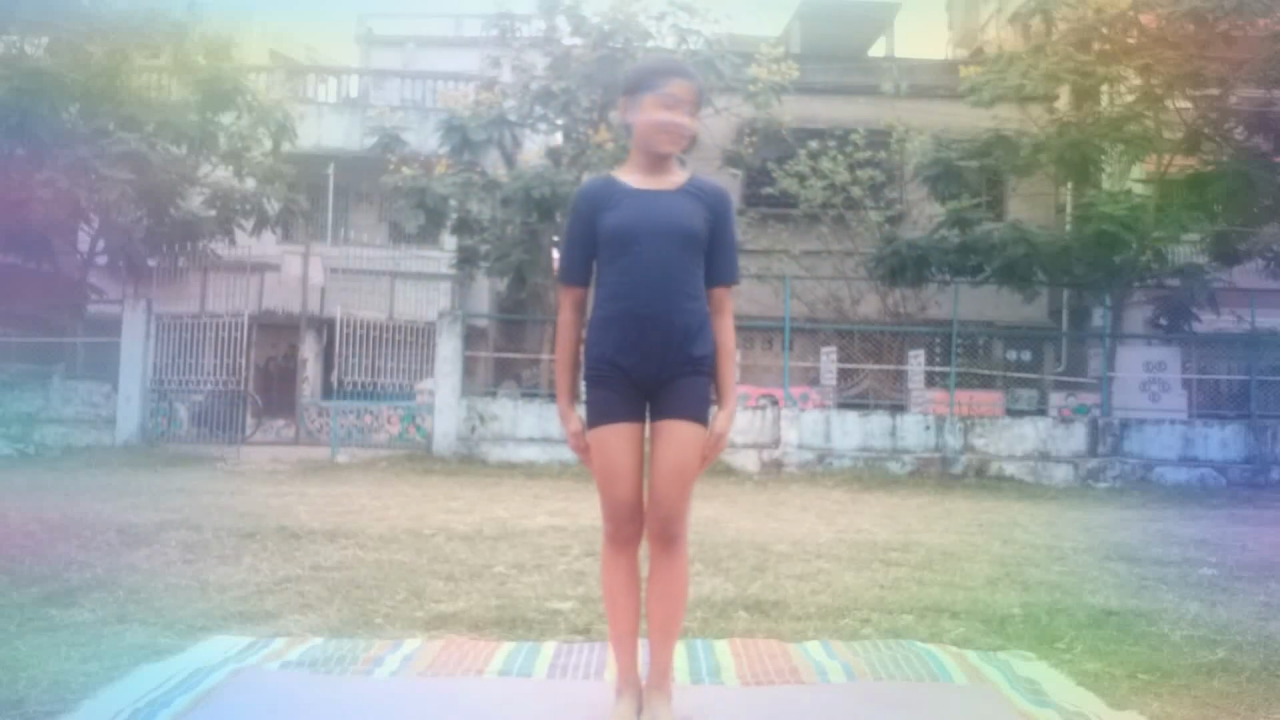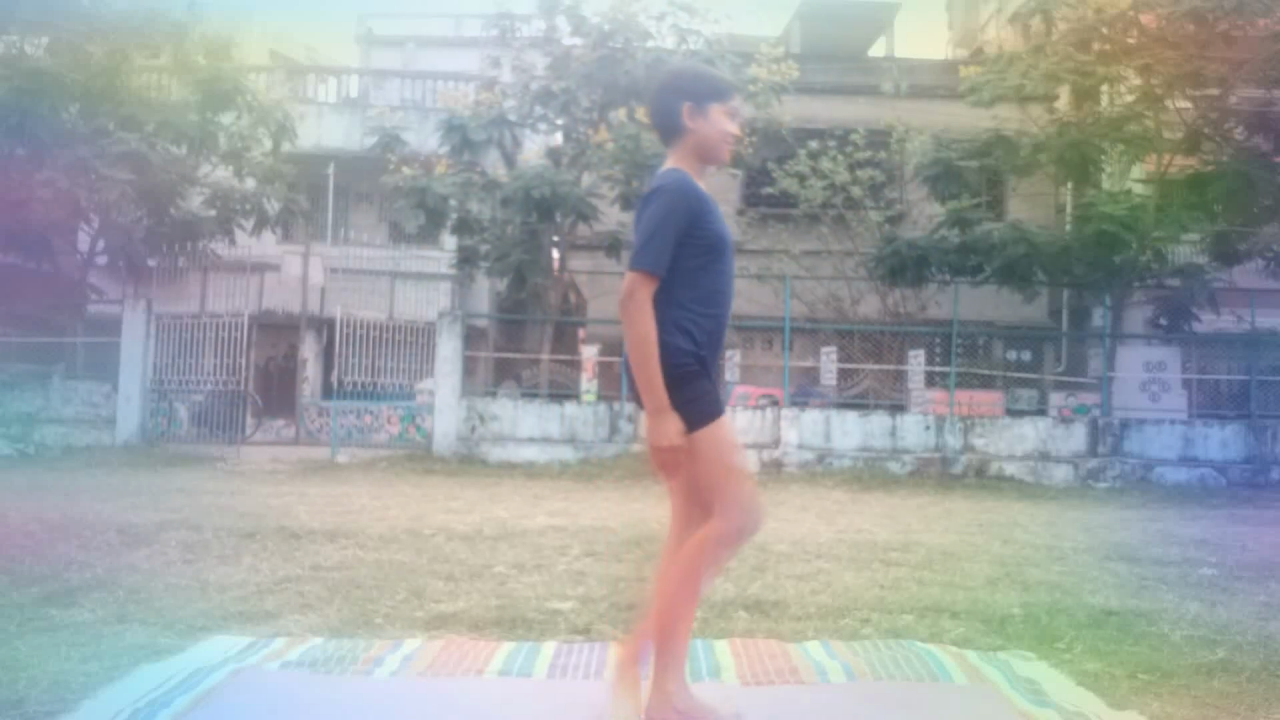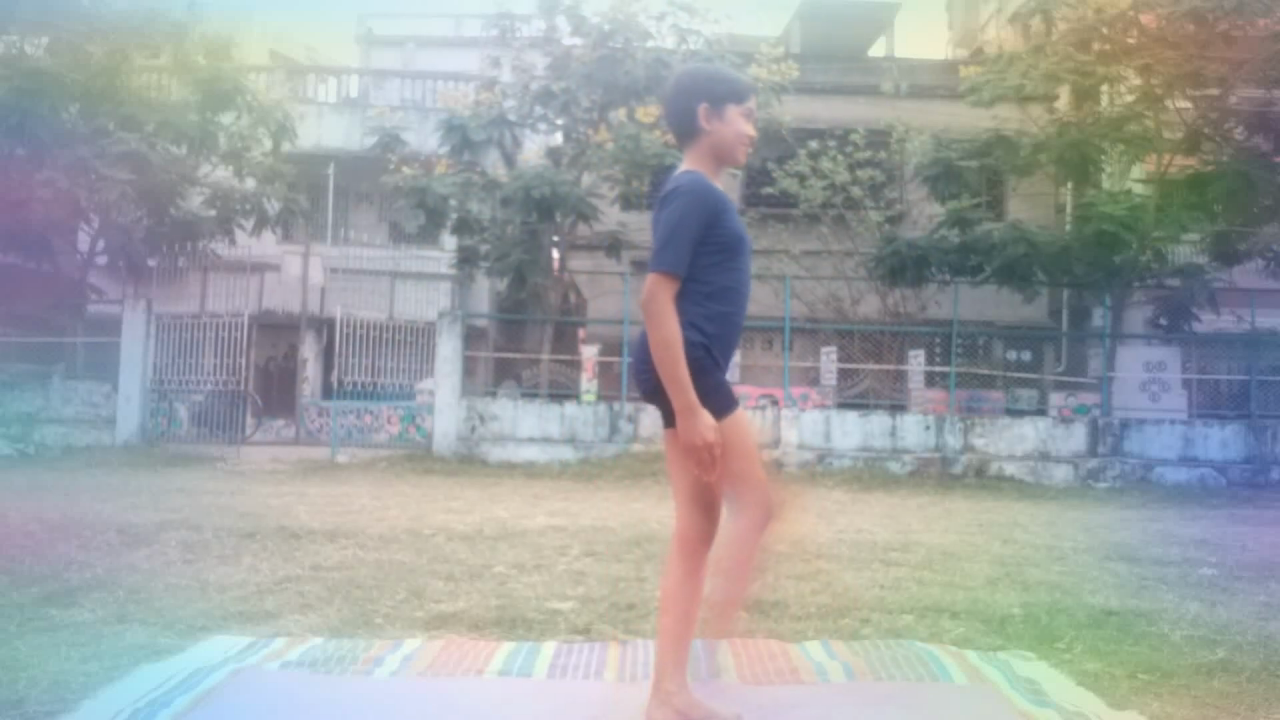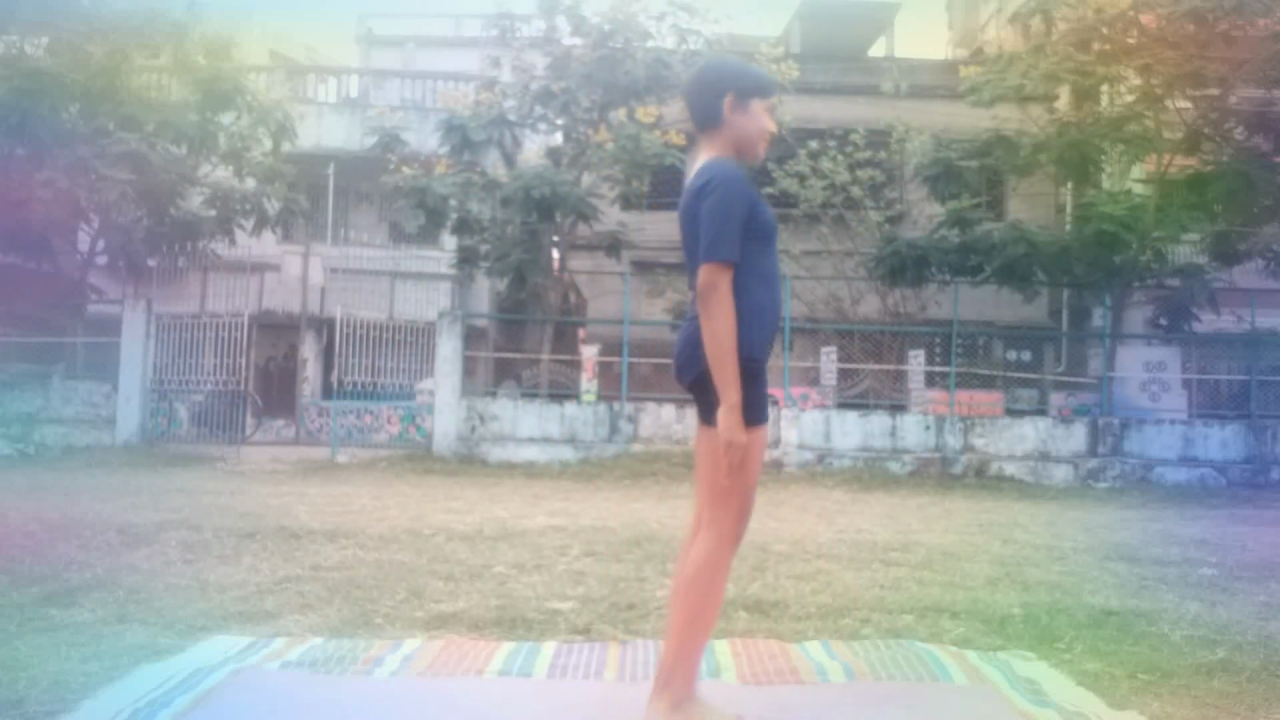
dt=0.5s
person 1, frame 1
left shoulder: (710, 199)
right shoulder: (597, 196)
left elbow: (720, 309)
right elbow: (570, 303)
left wrist: (726, 401)
right wrist: (565, 402)
left hip: (686, 374)
right hip: (613, 375)
left knee: (668, 528)
right knee: (622, 528)
person 1, frame 2
left shoulder: (690, 195)
right shoulder: (674, 191)
right elbow: (636, 299)
right wrist: (658, 410)
left hip: (695, 375)
right hip: (674, 373)
left knee: (698, 524)
right knee: (737, 512)
right ankle: (637, 656)
person 1, frame 3
left shoulder: (702, 193)
right shoulder: (692, 192)
right elbow: (656, 298)
right wrist: (689, 405)
left hip: (691, 371)
right hip: (686, 369)
left knee: (698, 524)
right knee: (754, 501)
person 1, frame 4
left shoulder: (706, 179)
right shoulder: (728, 178)
right elbow: (713, 288)
right wrist: (731, 398)
left hip: (719, 364)
right hip: (730, 365)
left knee: (710, 526)
right knee: (724, 527)
